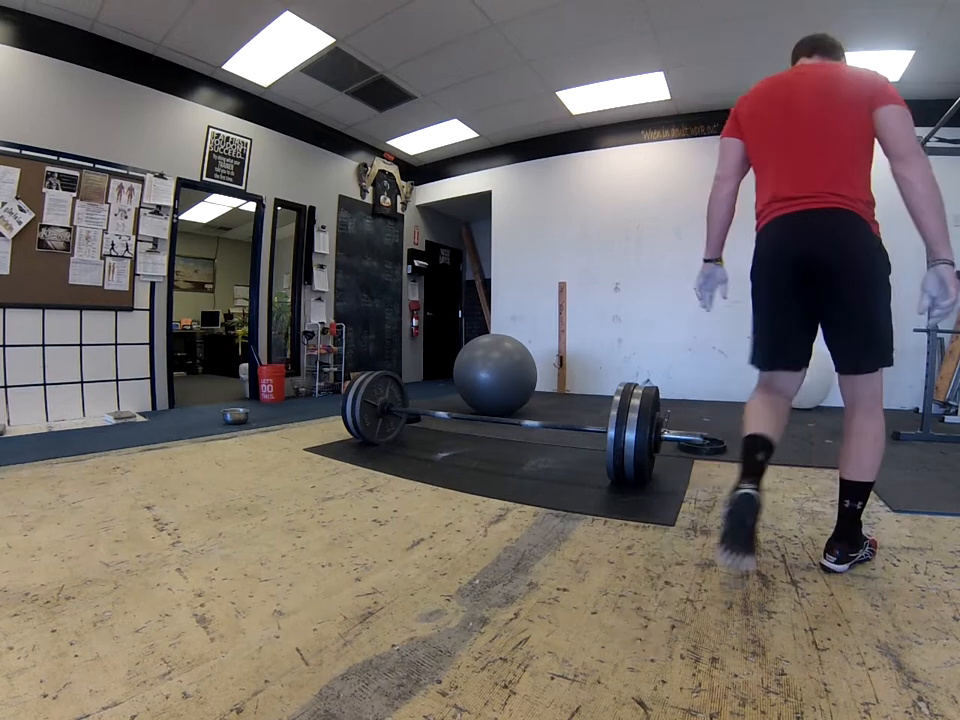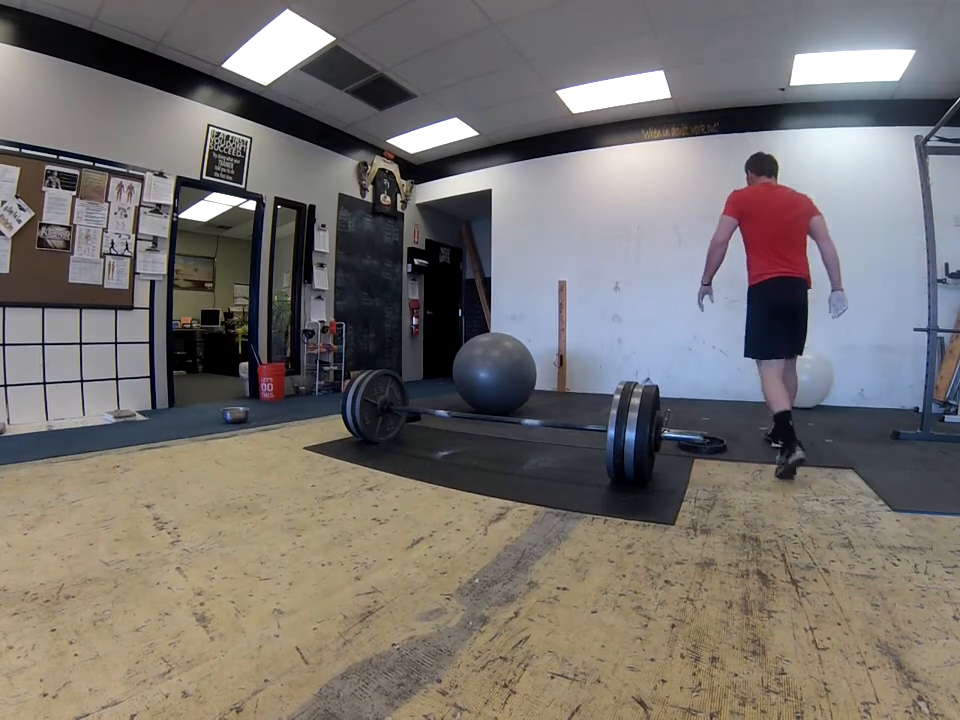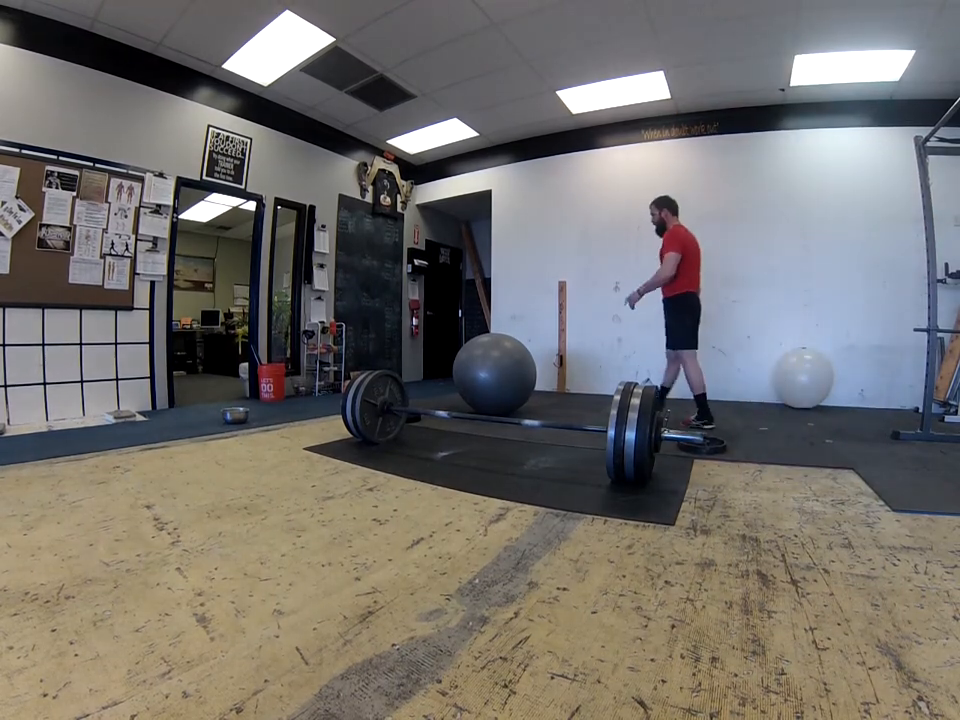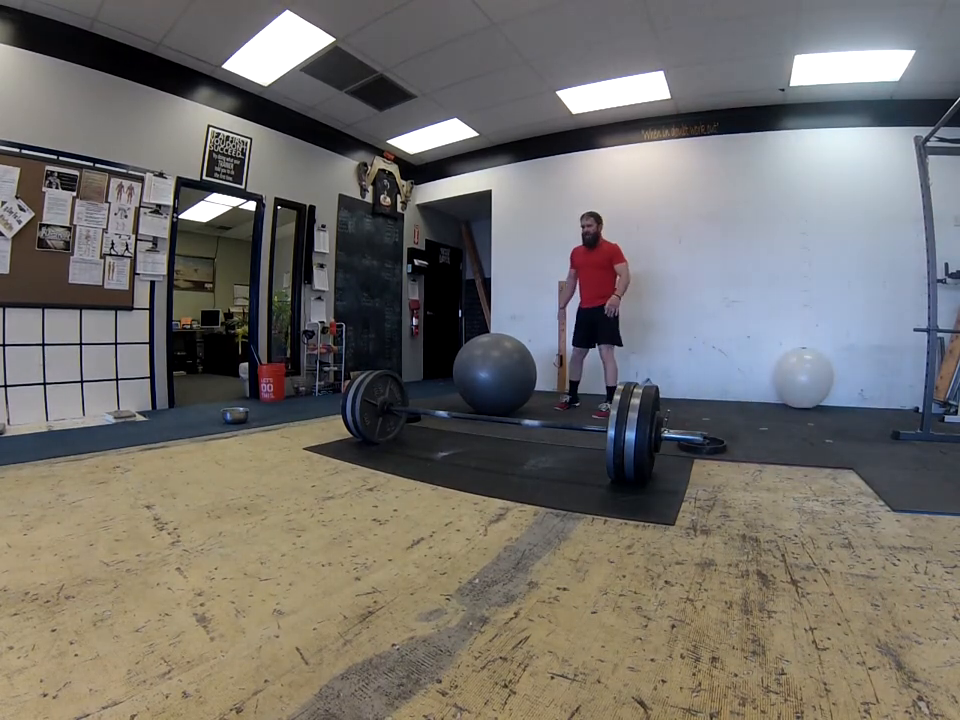
dt=1s
person 1, frame 1
left shoulder: (753, 99)
right shoulder: (867, 83)
left elbow: (724, 181)
right elbow: (909, 162)
left wrist: (712, 256)
left hip: (777, 244)
right hip: (848, 238)
left knee: (774, 387)
right knee: (863, 399)
left ankle: (749, 487)
right ankle: (846, 538)
person 1, frame 2
left shoulder: (741, 198)
right shoulder: (802, 200)
left elbow: (719, 241)
right elbow: (826, 244)
left wrist: (706, 281)
right wrist: (837, 288)
left hip: (765, 290)
right hip: (798, 289)
left knee: (770, 372)
right knee: (787, 366)
left ankle: (790, 442)
right ankle: (782, 432)
person 1, frame 3
left shoulder: (673, 235)
right shoulder: (686, 235)
left elbow: (667, 273)
left wrist: (639, 292)
left hip: (678, 302)
right hip: (689, 300)
left knee: (686, 357)
right knee: (673, 356)
left ankle: (704, 415)
right ankle: (657, 403)
person 1, frame 4
left shoulder: (611, 249)
right shoulder: (576, 252)
left elbow: (624, 276)
right elbow: (571, 280)
left wrist: (617, 296)
right wrist: (562, 305)
left hip: (605, 310)
right hip: (584, 310)
left knee: (606, 354)
right knee: (577, 355)
left ankle: (609, 402)
right ankle: (572, 397)
